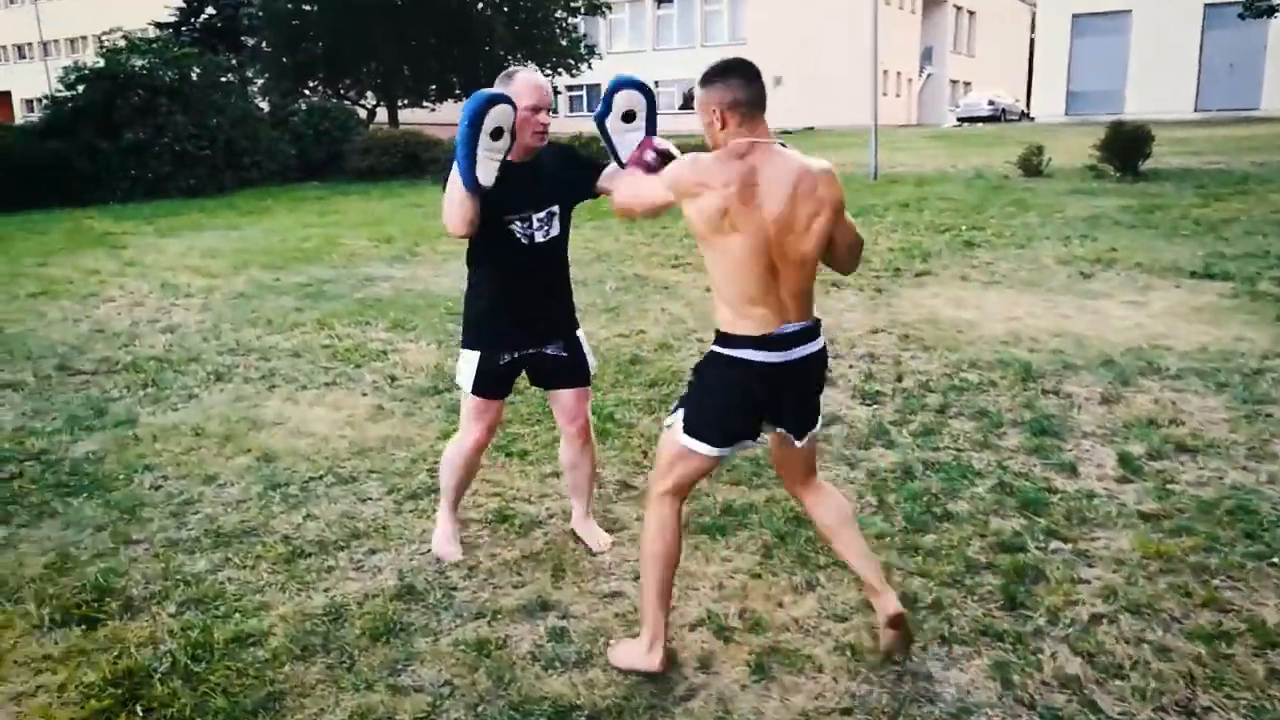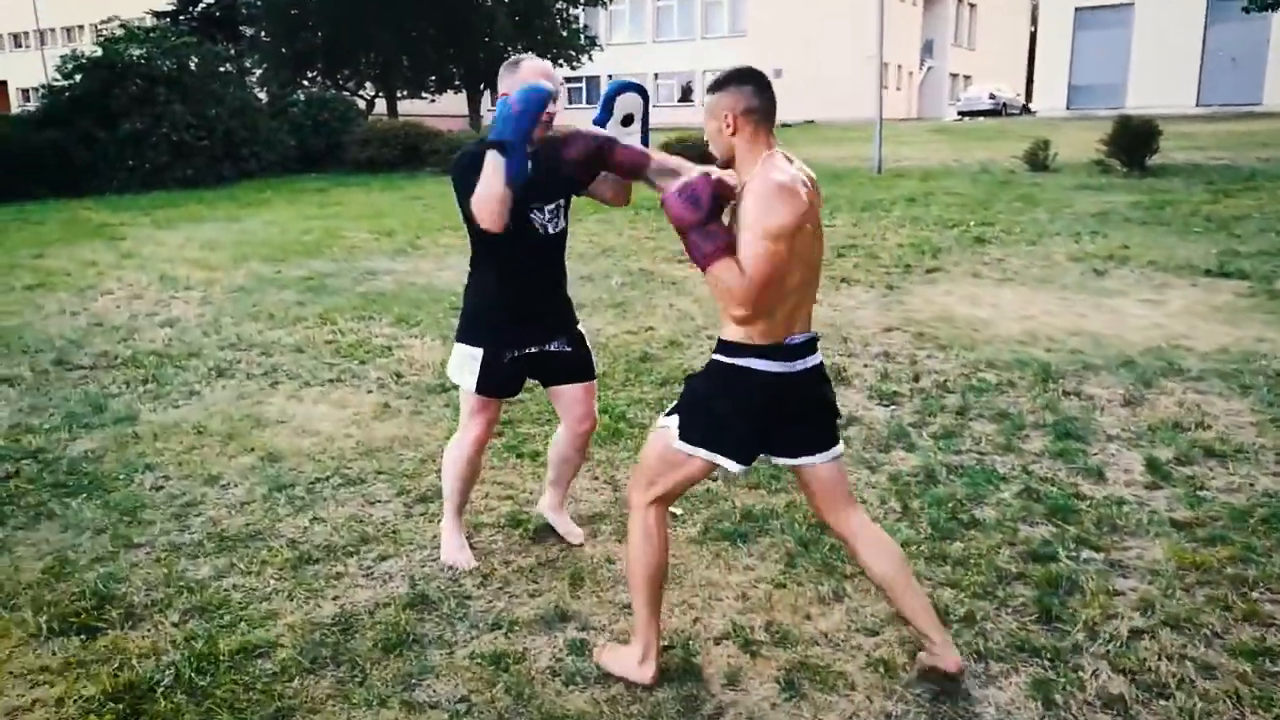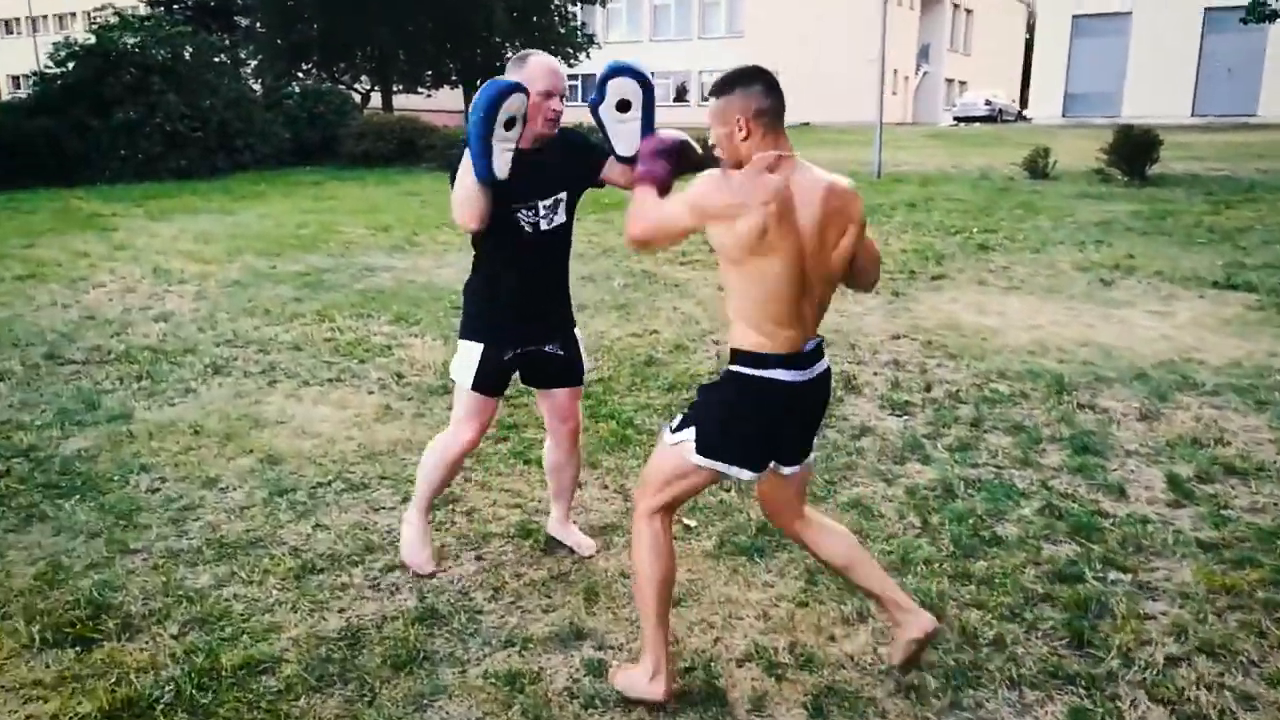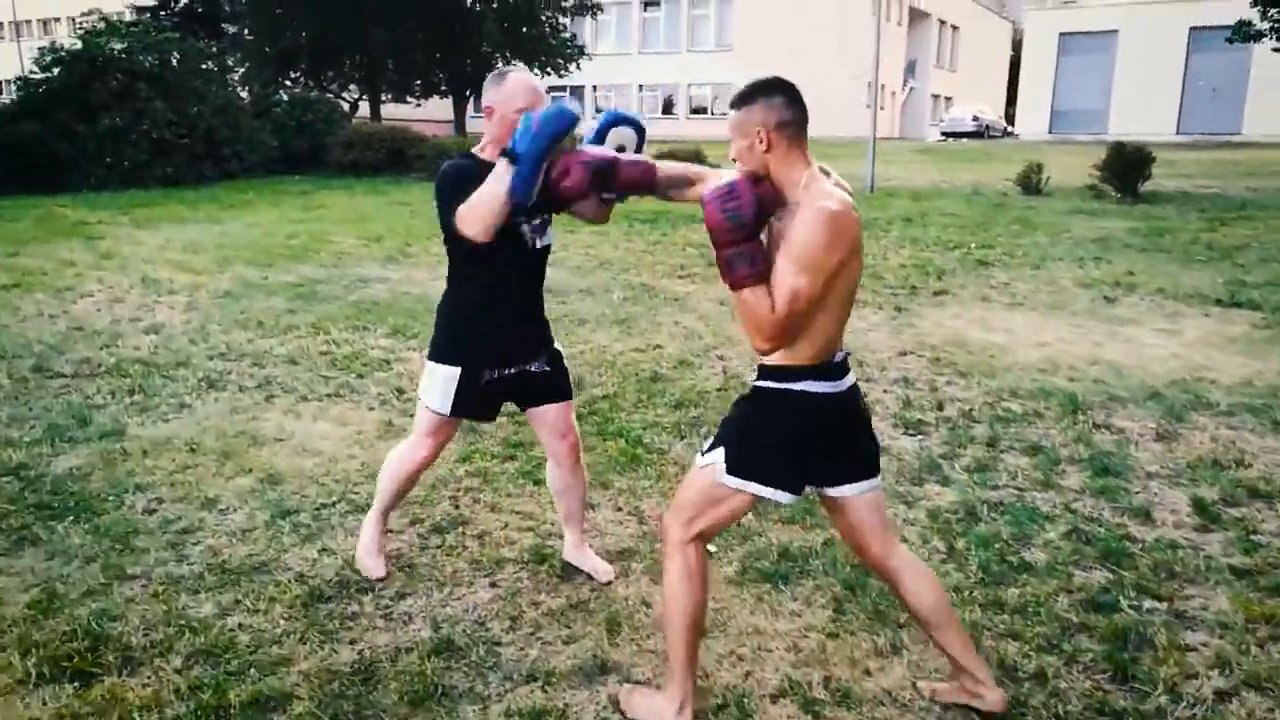
dt=0.2s
person 1, frame 1
left shoulder: (710, 176)
right shoulder: (820, 176)
left elbow: (624, 194)
right elbow: (848, 258)
left wrist: (643, 162)
left hip: (739, 366)
right hip: (803, 356)
left knee: (666, 492)
right knee: (806, 482)
left ankle: (649, 641)
right ankle: (884, 598)
person 1, frame 2
left shoulder: (773, 193)
right shoulder: (791, 177)
left elbow: (742, 304)
right elbow: (718, 189)
left wrist: (699, 230)
left hip: (742, 378)
right hip: (803, 373)
left knee: (646, 496)
right knee: (843, 514)
left ankle: (642, 652)
right ankle: (938, 643)
person 1, frame 3
left shoulder: (743, 194)
right shoulder: (836, 191)
left elbow: (639, 232)
right elbow: (865, 275)
left wrist: (650, 169)
left hip: (752, 389)
right hip: (805, 381)
left knee: (650, 505)
right knee: (787, 513)
left ankle: (652, 669)
right ankle: (910, 617)
person 1, frame 4
left shoulder: (821, 214)
right shoulder: (802, 183)
left elbow: (766, 333)
right elbow: (700, 182)
left wrist: (735, 244)
right wrist: (614, 164)
left hip: (785, 405)
right hip: (834, 397)
left knee: (682, 531)
right knee: (883, 548)
person 2, frame 1
left shoulder: (560, 162)
right shoulder: (471, 169)
right elbow: (461, 225)
right wrist: (477, 157)
left hip: (555, 323)
right hip: (493, 328)
left knee: (577, 425)
right knee: (477, 433)
left ankle: (582, 516)
right ankle: (446, 516)
person 2, frame 2
left shoulder: (561, 153)
right shoulder: (476, 158)
left elbow: (614, 194)
right elbow: (492, 219)
right wrist: (503, 142)
left hip: (554, 317)
right hip: (492, 323)
left knee: (581, 419)
right knee: (476, 431)
left ankle: (552, 502)
right ankle: (451, 525)
person 2, frame 3
left shoulder: (567, 146)
right shoulder: (485, 155)
left elbow: (629, 175)
right elbow: (469, 219)
left wrist: (627, 129)
right wrist: (480, 143)
left hip: (552, 318)
right hip: (494, 321)
left knee: (566, 424)
right knee: (467, 430)
left ankle: (561, 519)
right ankle: (417, 520)
person 2, frame 4
left shoulder: (537, 166)
right shoulder: (457, 175)
left elbow: (595, 211)
right elbow: (481, 228)
right wrist: (518, 160)
left hip: (528, 338)
right hip: (467, 342)
left knee: (565, 442)
right knee: (425, 448)
left ankle: (575, 544)
right ankle: (374, 526)
